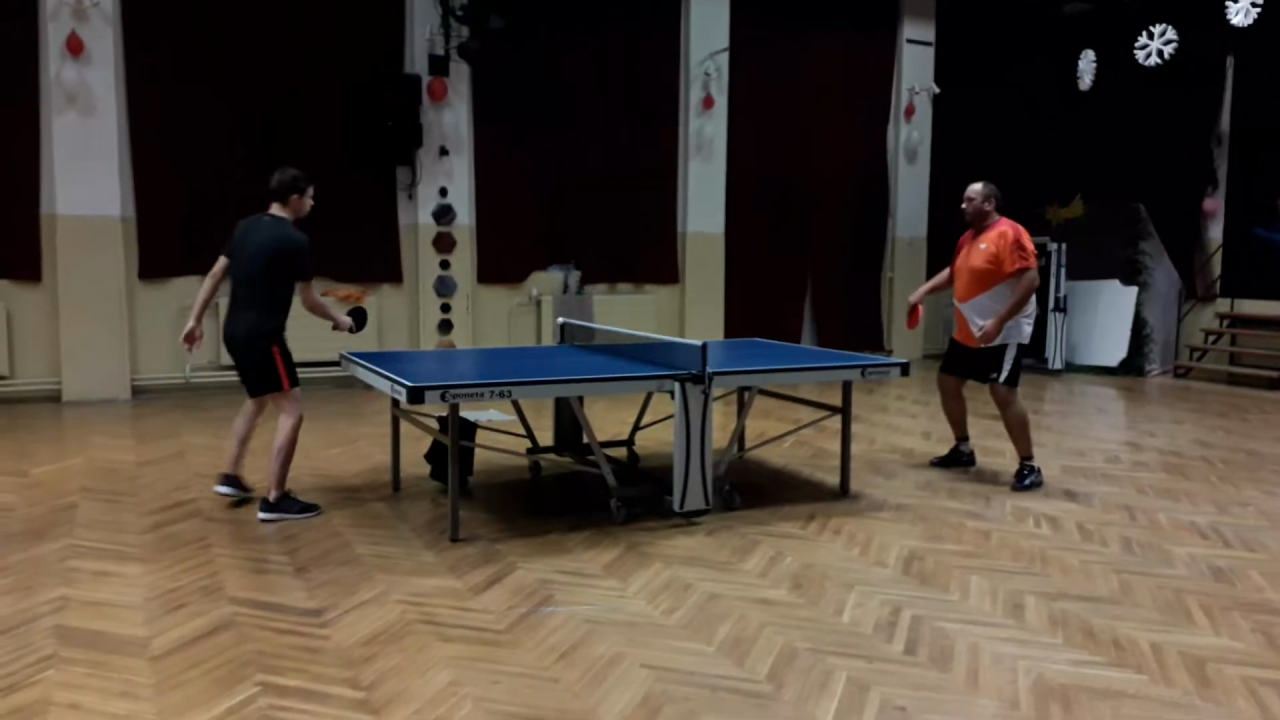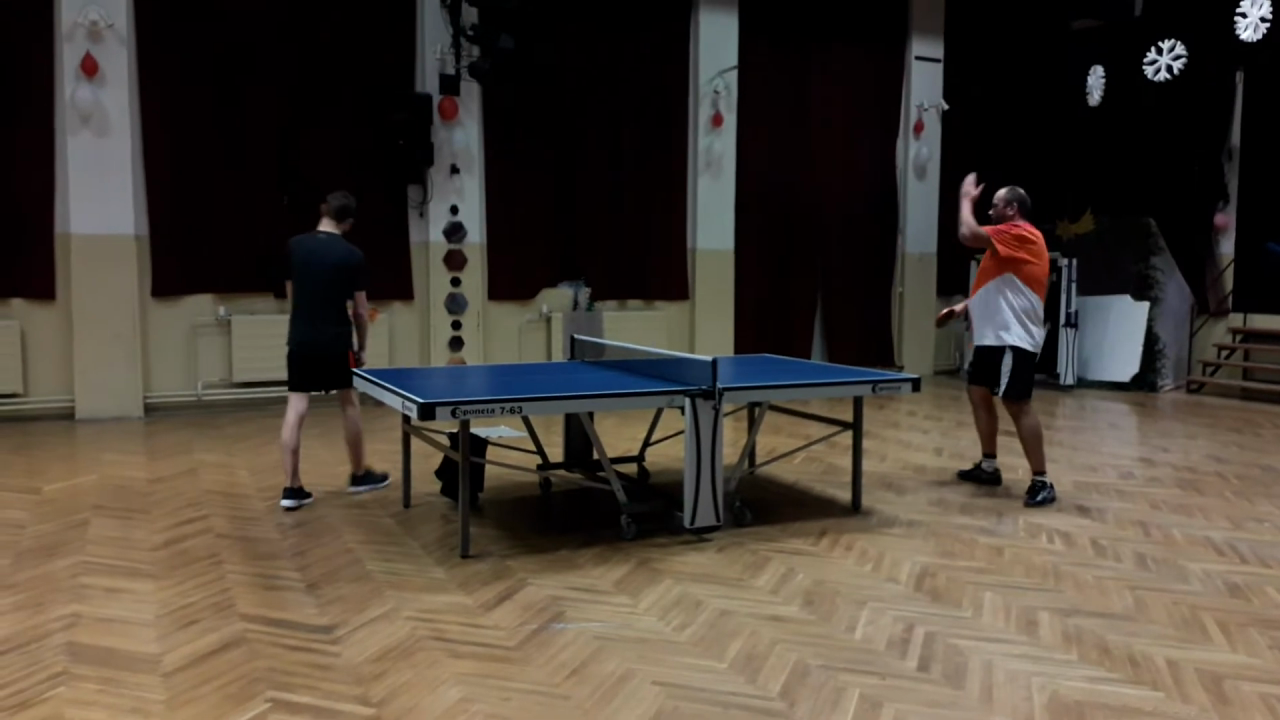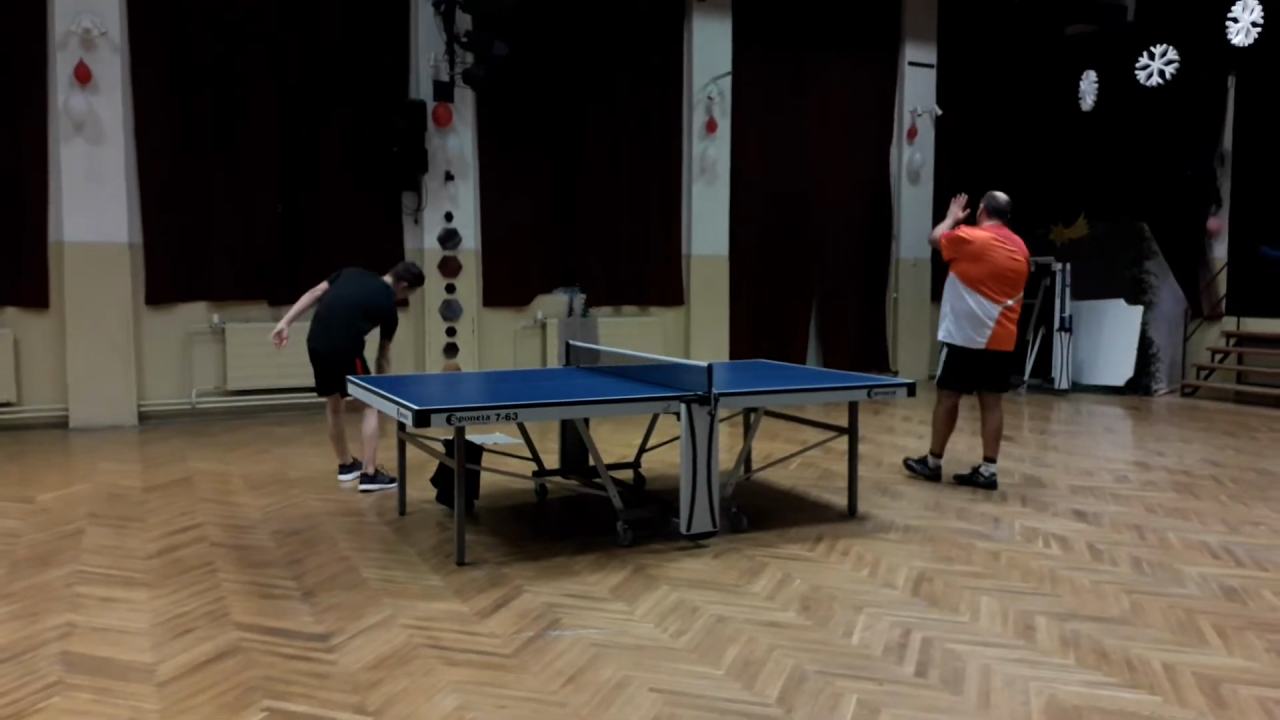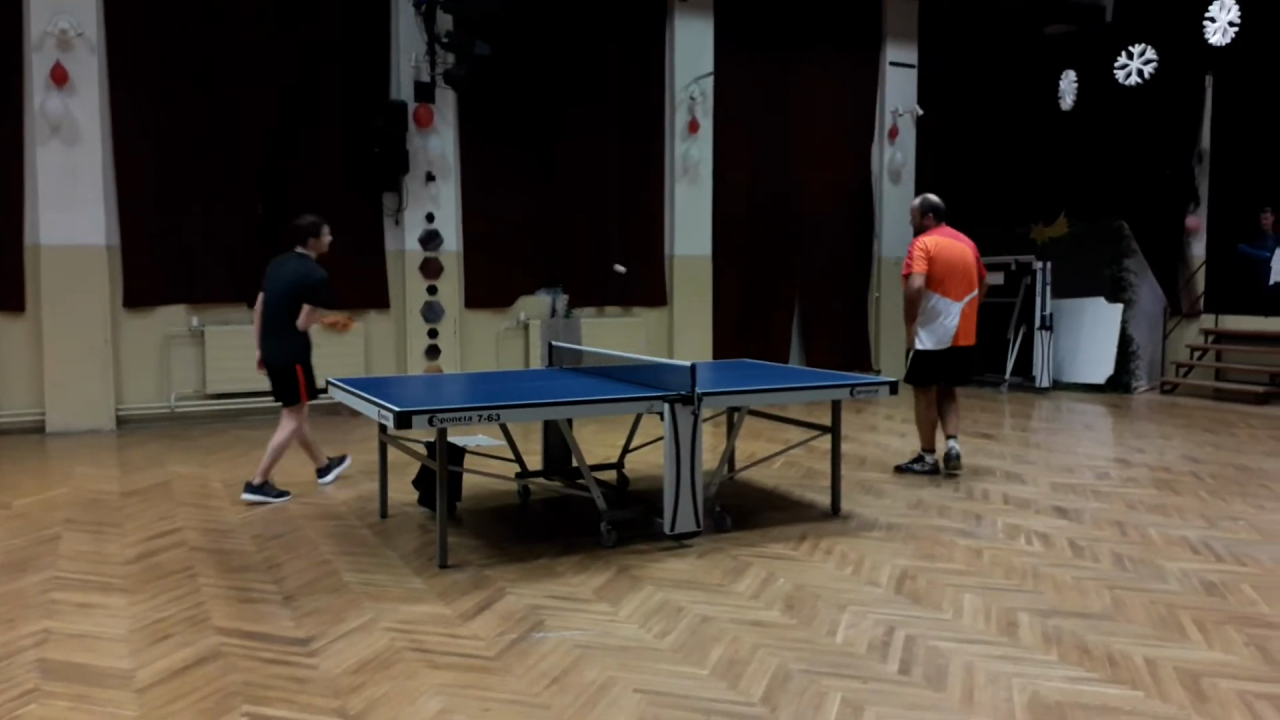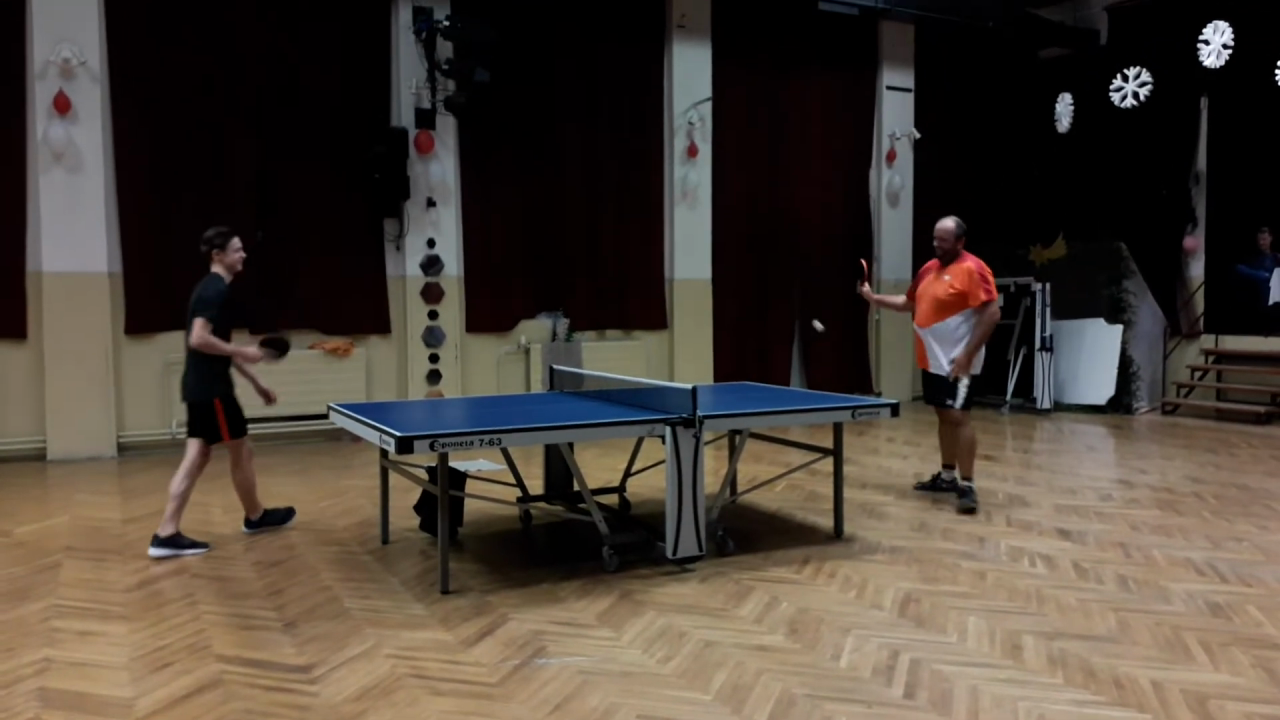
dt=0.7s
person 1, frame 1
left shoulder: (1009, 234)
right shoulder: (968, 238)
left elbow: (1031, 280)
right elbow: (953, 272)
left wrist: (999, 322)
right wrist: (923, 291)
left hip: (1004, 334)
right hip: (967, 332)
left knee: (1003, 394)
right knee: (947, 383)
left ankle: (1029, 466)
right ankle: (963, 450)
person 1, frame 2
left shoulder: (1020, 234)
right shoulder: (1012, 241)
left elbow: (968, 234)
left wrist: (967, 196)
right wrist: (964, 307)
left hip: (1013, 339)
right hip: (995, 336)
left knee: (1018, 406)
right knee: (978, 394)
left ankle: (1041, 482)
right ankle: (988, 466)
person 1, frame 3
left shoulder: (969, 238)
right shoulder: (1020, 247)
left elbow: (935, 238)
left wrist: (952, 217)
left hip: (964, 335)
right hip: (1002, 339)
left knee: (948, 396)
right knee: (991, 401)
left ankle: (933, 462)
right ankle: (988, 470)
person 1, frame 4
left shoulder: (923, 244)
right shoulder: (966, 243)
left elbow: (916, 288)
right elbow: (982, 283)
left wrist: (908, 326)
left hip: (929, 335)
right hip: (962, 335)
left knee: (924, 393)
right knee: (946, 392)
left ankle: (928, 458)
right ankle: (952, 446)
person 1, frame 5
left shoulder: (973, 269)
right shoulder: (929, 268)
left elbow: (991, 314)
right elbow: (909, 301)
left wrist: (967, 355)
right wrist: (875, 297)
left hip: (956, 362)
right hip: (934, 359)
left knee: (957, 418)
right knee: (944, 416)
left ankle: (966, 487)
right ankle: (947, 475)
person 2, frame 1
left shoulder: (245, 228)
right shoulder: (294, 240)
left elbow: (214, 276)
right elbow: (308, 301)
left wrist: (194, 320)
right wrist: (337, 320)
left hip: (235, 332)
right hip: (263, 336)
left knee: (256, 401)
right knee: (291, 411)
left ankle: (231, 476)
right ankle: (274, 499)
person 2, frame 2
left shoulder: (295, 246)
right shoulder: (352, 255)
left elbow: (291, 294)
right elbow: (360, 309)
right wrist: (361, 347)
left hip: (300, 342)
right hip: (335, 342)
left knee: (295, 410)
right knee: (348, 404)
left ankle: (291, 487)
right ankle: (359, 474)
person 2, frame 3
left shoulder: (351, 274)
right shoulder: (389, 306)
left elbow: (314, 293)
right elbow: (383, 356)
left wrist: (285, 322)
left hip: (316, 344)
right hip: (345, 349)
left knee: (334, 404)
right knee: (369, 405)
left ankle: (347, 465)
right ankle: (369, 473)
person 2, frame 4
left shoulder: (277, 264)
right shoulder: (316, 276)
left elbow: (258, 308)
right elbow: (302, 324)
left wrist: (260, 348)
right wrist: (317, 313)
left hip: (271, 350)
right hip: (292, 353)
left knee: (295, 412)
right knee: (293, 418)
left ankle: (324, 465)
right ankle: (258, 484)
person 2, frame 5
left shoulder: (210, 288)
right shoulder: (216, 290)
right elbow: (198, 339)
left wrist: (256, 383)
right wrist: (245, 352)
left hip: (199, 386)
right hip: (211, 388)
left knee: (195, 458)
right knee: (240, 452)
left ankle: (166, 534)
right ankle: (255, 516)
